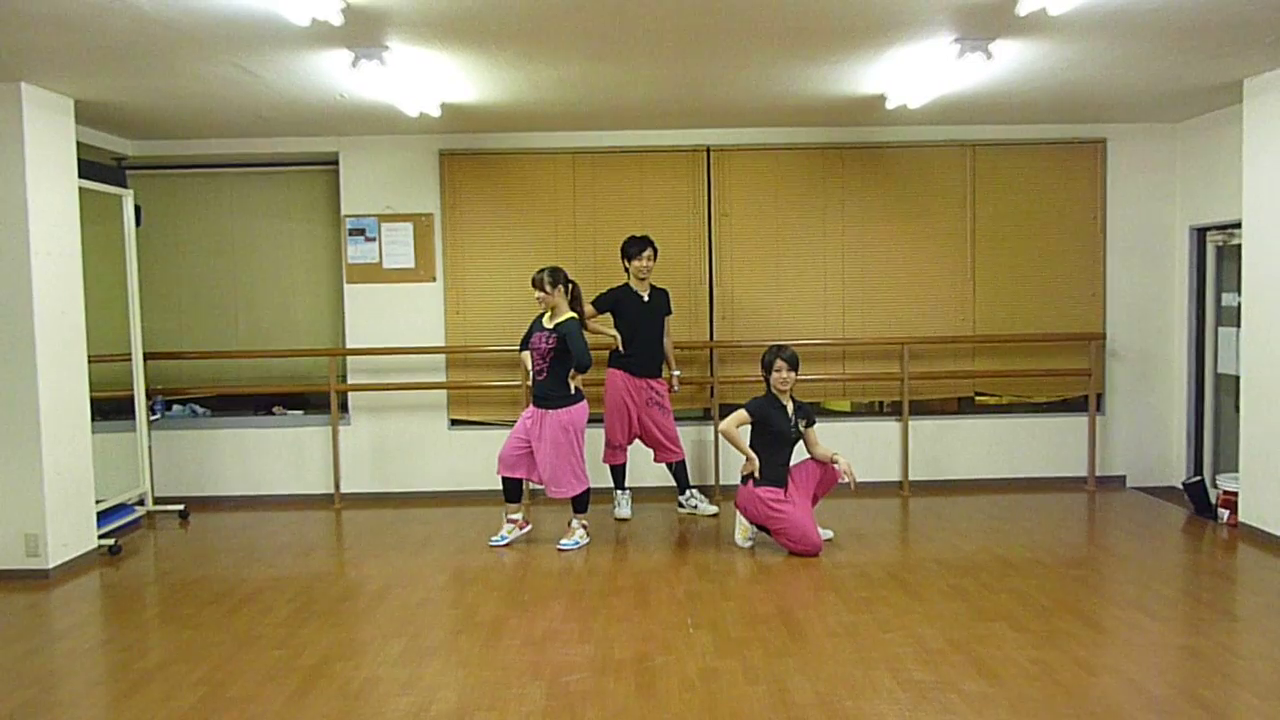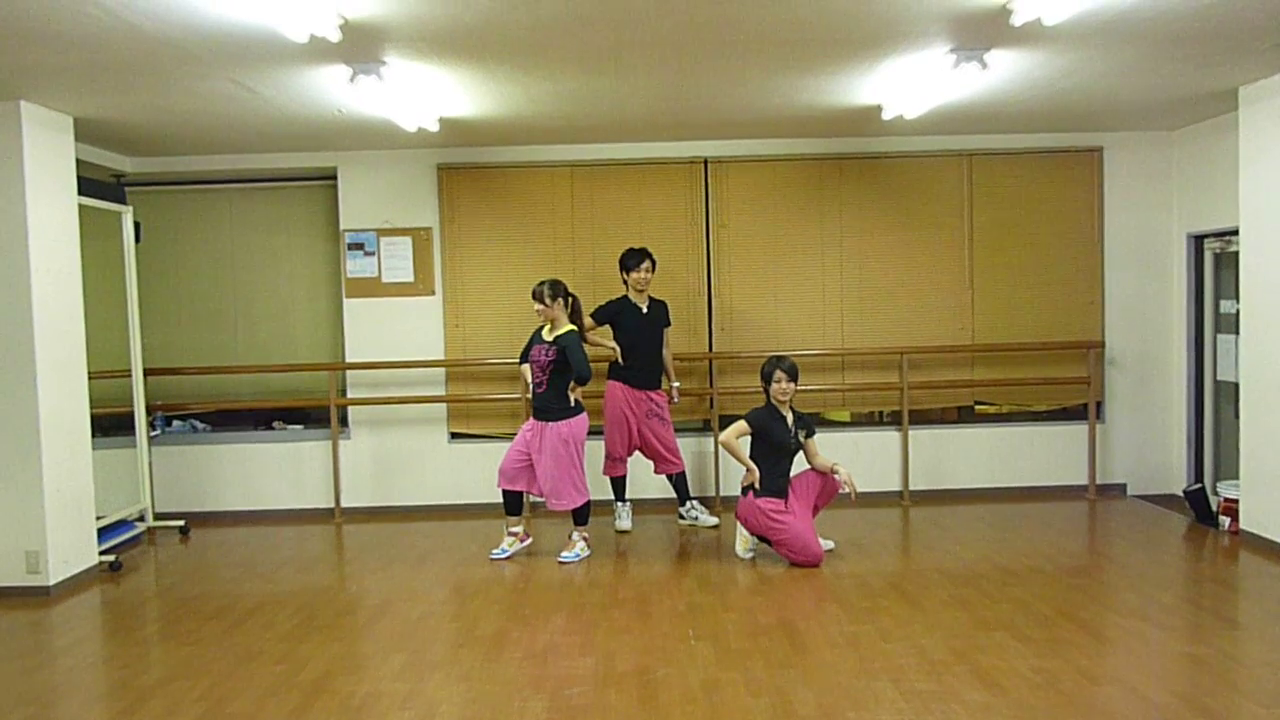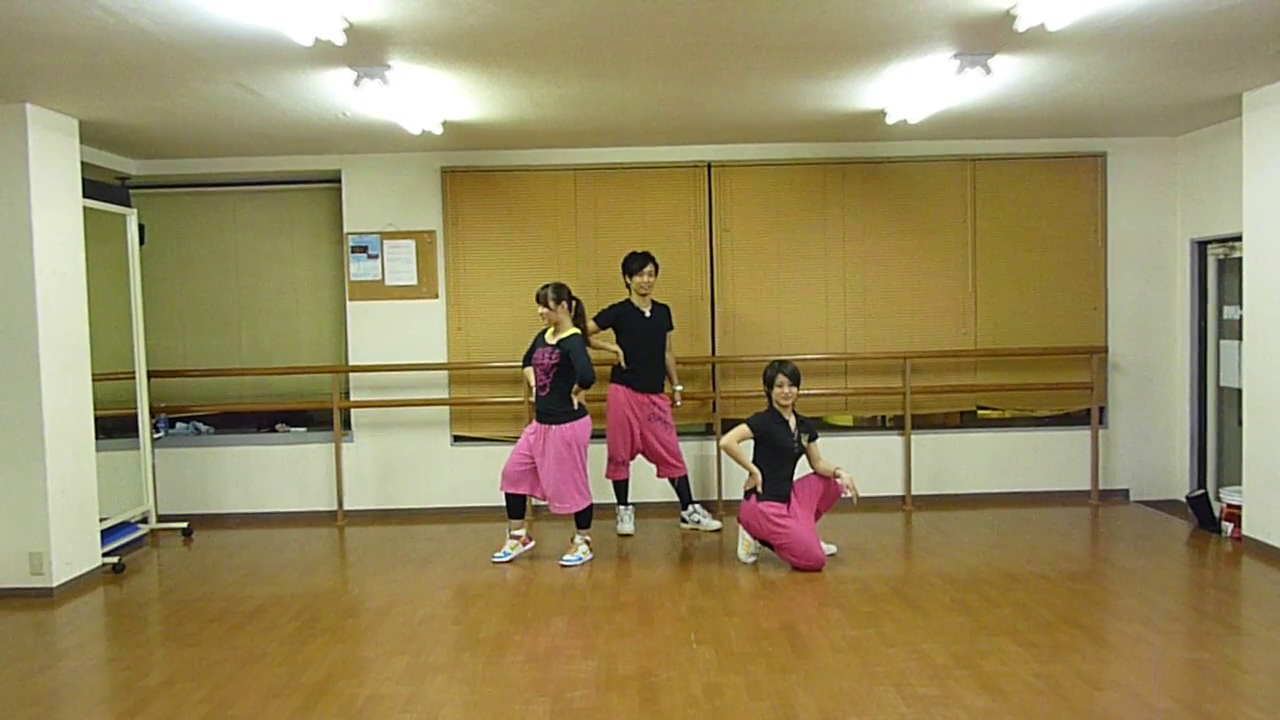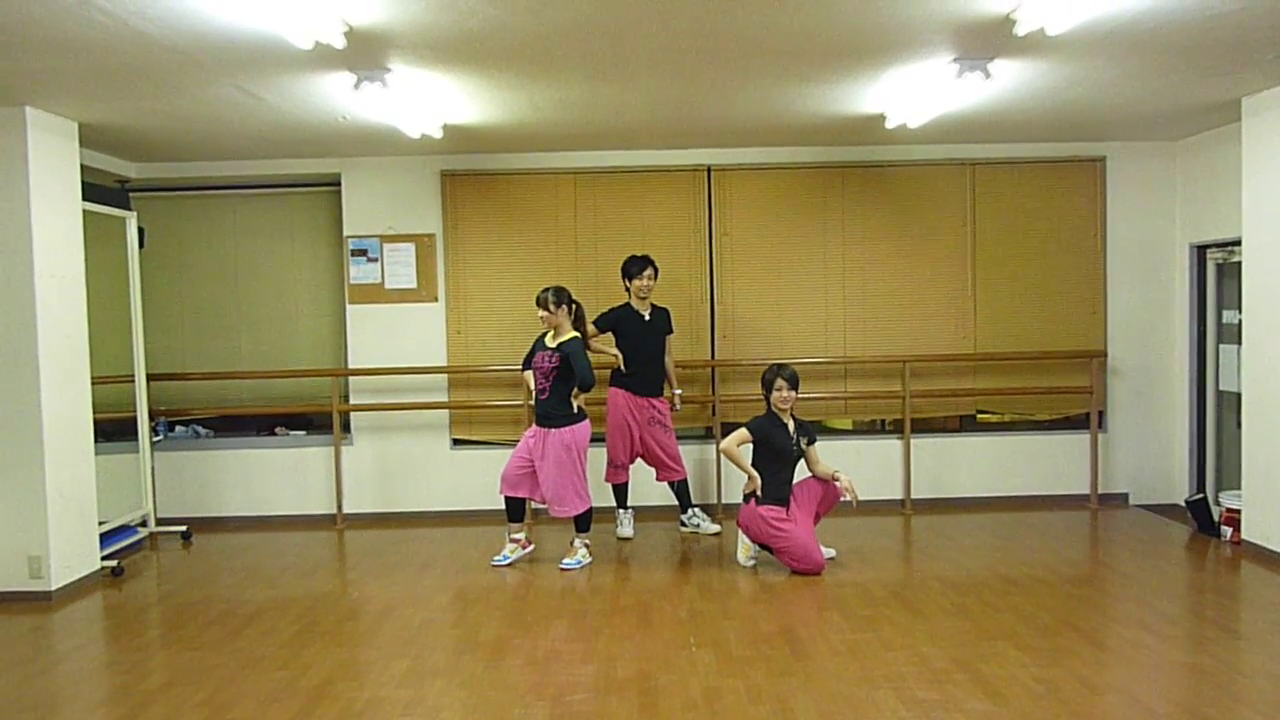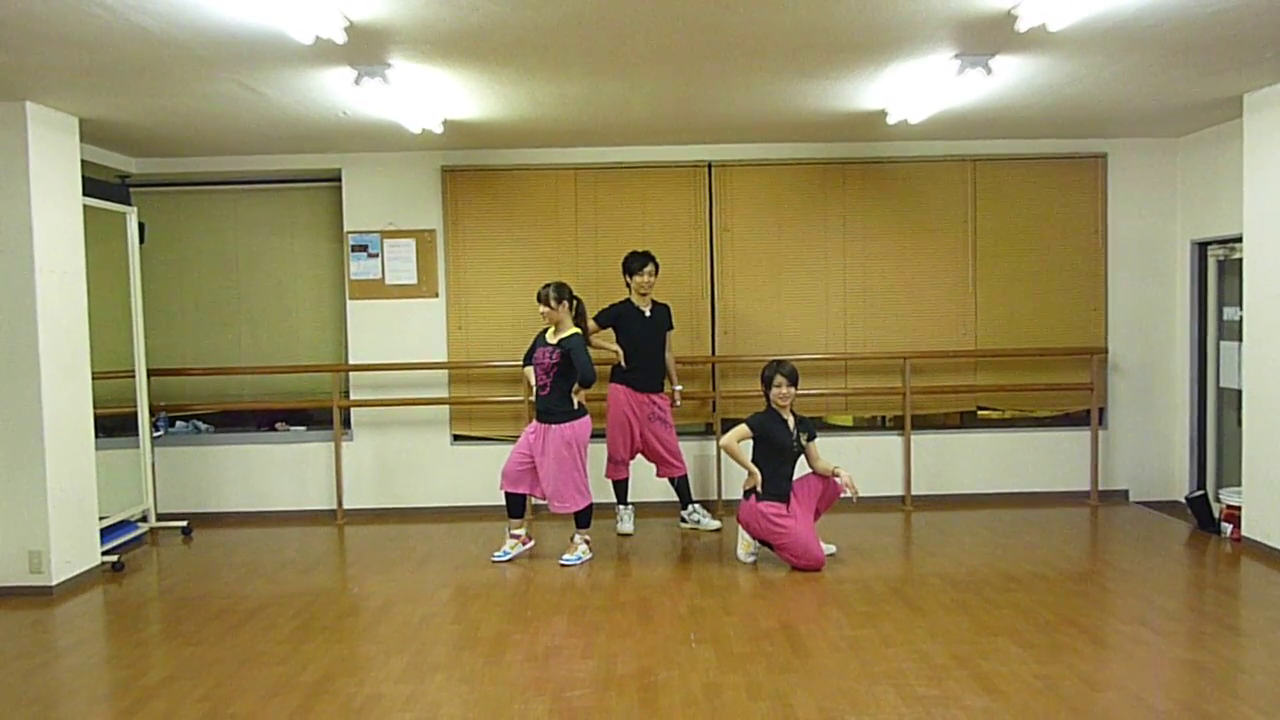
dt=0.4s
person 1, frame 1
left shoulder: (662, 296)
right shoulder: (616, 296)
left wrist: (674, 372)
right wrist: (611, 332)
left hip: (653, 378)
right hip: (622, 376)
left knee: (668, 437)
right knee: (618, 437)
left ankle: (686, 495)
right ankle: (621, 495)
person 1, frame 2
left shoulder: (660, 308)
right shoulder: (615, 308)
right elbow: (580, 331)
left wrist: (674, 383)
right wrist: (610, 344)
left hip: (652, 390)
right hip: (621, 388)
left knee: (668, 449)
right knee: (618, 449)
left ankle: (687, 507)
right ankle: (622, 507)
person 1, frame 3
left shoulder: (663, 312)
right shoulder: (618, 312)
left wrist: (676, 387)
right wrist: (613, 348)
left hip: (655, 394)
right hip: (624, 391)
left knee: (670, 452)
right knee: (621, 452)
left ankle: (689, 511)
right ankle: (624, 511)
person 1, frame 4
left shoulder: (663, 315)
right shoulder: (618, 315)
right elbow: (582, 339)
left wrist: (676, 391)
right wrist: (612, 351)
left hip: (655, 398)
right hip: (624, 395)
left knee: (670, 456)
right knee: (620, 456)
left ankle: (689, 514)
right ankle: (624, 514)
person 1, frame 5
left shoulder: (663, 311)
right shoulder: (618, 311)
left wrist: (676, 386)
right wrist: (613, 347)
left hip: (655, 393)
right hip: (624, 391)
left knee: (670, 452)
right knee: (620, 451)
left ankle: (689, 510)
right ankle: (624, 510)
person 2, frame 1
left shoulder: (570, 326)
right shoulder: (540, 321)
left elbow: (584, 361)
right elbow: (525, 346)
left wrist: (572, 378)
left hip: (564, 410)
right hip: (538, 408)
left knee: (568, 468)
right knee: (509, 456)
left ankle: (580, 526)
right ankle: (514, 520)
person 2, frame 2
left shoulder: (569, 338)
right shoulder: (539, 334)
left elbow: (583, 373)
right elbow: (524, 359)
left wrist: (571, 390)
left hip: (564, 422)
right hip: (538, 421)
left knee: (569, 480)
right knee: (509, 469)
left ankle: (580, 539)
right ankle: (515, 534)
person 2, frame 3
left shoulder: (573, 341)
right shoulder: (543, 337)
left elbow: (588, 376)
right elbow: (527, 362)
left wrist: (575, 394)
left hip: (568, 425)
right hip: (541, 424)
left knee: (572, 484)
right knee: (513, 472)
left ankle: (583, 542)
right ankle: (518, 537)
person 2, frame 4
left shoulder: (573, 345)
right shoulder: (542, 340)
left elbow: (587, 379)
right elbow: (527, 365)
left wrist: (574, 397)
left hip: (567, 428)
right hip: (540, 427)
left knee: (571, 487)
right knee: (512, 476)
left ankle: (582, 545)
right ankle: (518, 540)
person 2, frame 5
left shoulder: (574, 341)
right shoulder: (543, 336)
left elbow: (588, 376)
right elbow: (528, 362)
left wrist: (574, 392)
left hip: (568, 424)
right hip: (541, 423)
left knee: (571, 483)
right knee: (513, 472)
left ankle: (582, 542)
right ankle: (517, 536)
person 3, frame 1
left shoulder: (802, 410)
right shoulder: (761, 405)
left elbow: (814, 448)
right elbow: (725, 427)
left wrist: (837, 458)
right wrist: (751, 457)
left hip: (784, 482)
right hip: (760, 489)
right knee: (810, 545)
left ankle: (798, 519)
right ankle: (756, 520)
person 3, frame 2
left shoulder: (802, 421)
right shoulder: (761, 416)
left elbow: (814, 459)
right elbow: (725, 438)
left wrist: (837, 468)
right wrist: (751, 467)
left hip: (785, 493)
right hip: (760, 500)
right knee: (811, 555)
left ankle: (799, 531)
right ankle: (756, 530)
person 3, frame 3
left shoulder: (805, 425)
right shoulder: (764, 420)
left elbow: (817, 463)
right elbow: (727, 442)
left wrist: (840, 472)
right wrist: (754, 471)
left hip: (788, 497)
right hip: (763, 504)
right knee: (814, 560)
left ankle: (801, 534)
right ankle: (759, 534)
person 3, frame 4
left shoulder: (803, 428)
right shoulder: (762, 424)
left elbow: (816, 466)
right elbow: (726, 445)
left wrist: (838, 475)
right wrist: (753, 475)
left hip: (787, 500)
right hip: (762, 508)
right knee: (813, 563)
left ankle: (800, 538)
right ankle: (758, 539)
person 3, frame 5
left shoulder: (803, 424)
right shoulder: (762, 420)
left elbow: (816, 463)
right elbow: (726, 441)
left wrist: (838, 471)
right wrist: (753, 471)
left hip: (787, 497)
right hip: (762, 504)
right knee: (813, 559)
left ankle: (800, 535)
right ankle: (758, 534)
